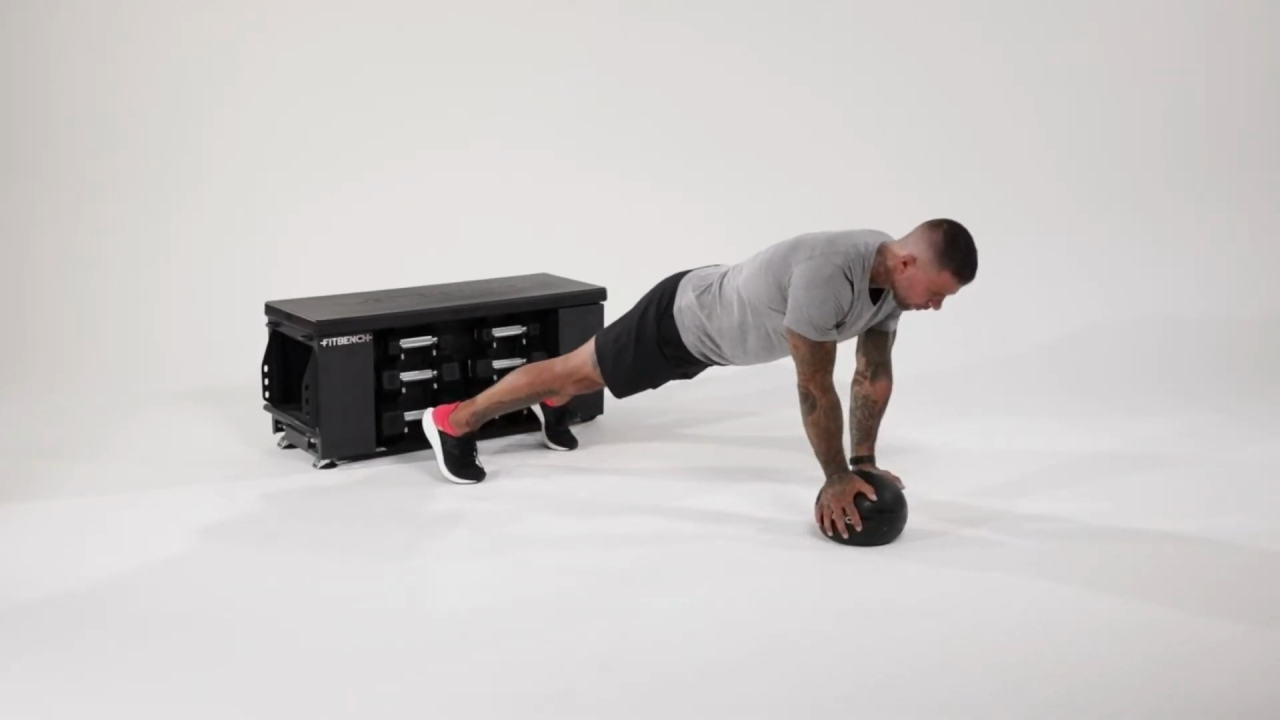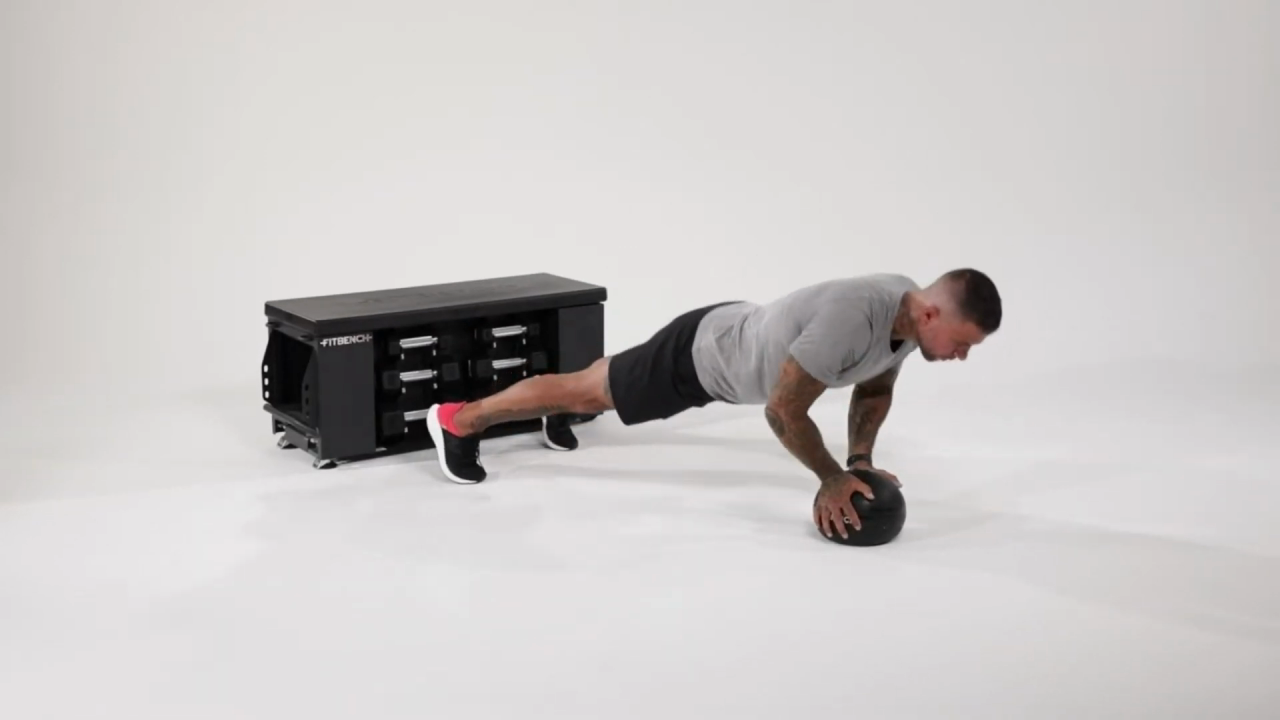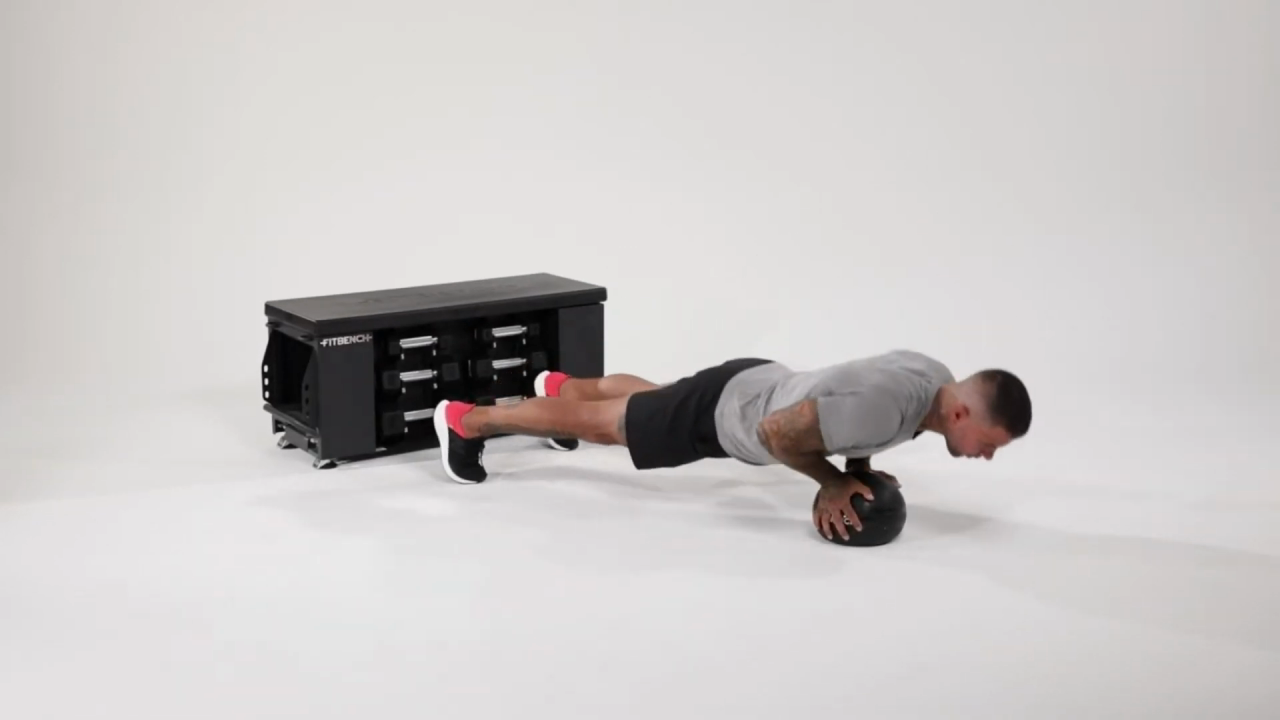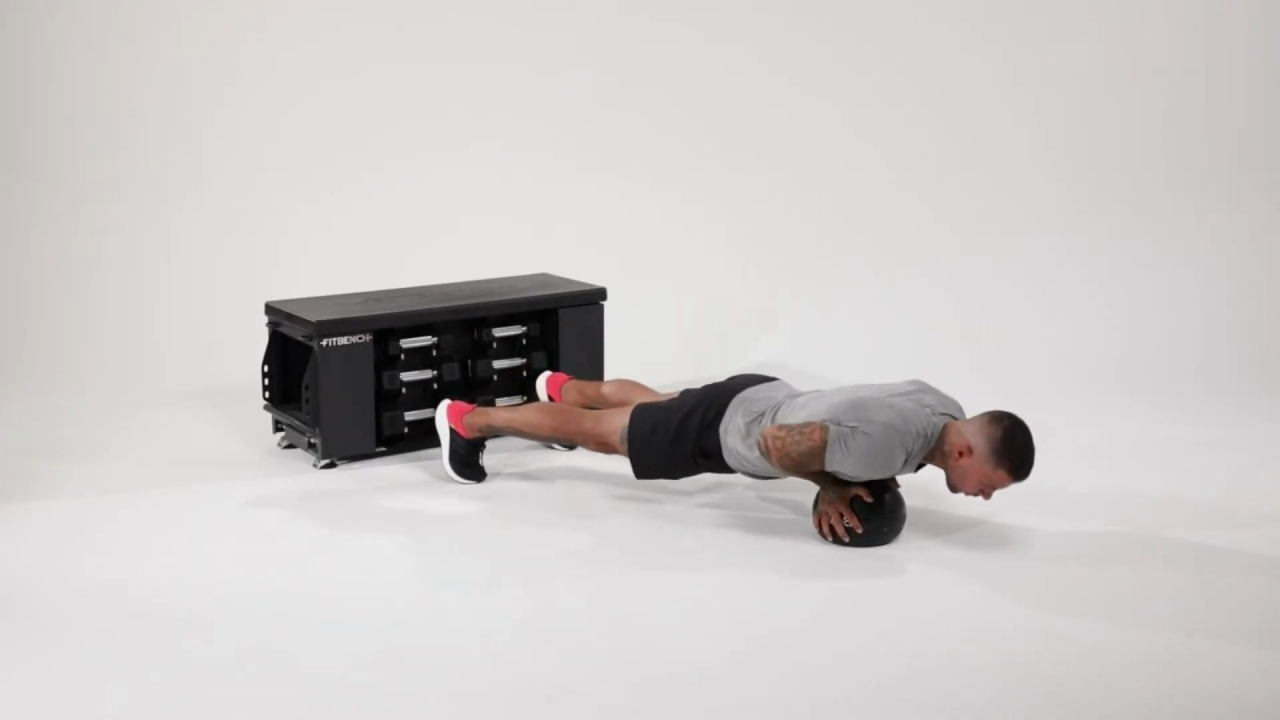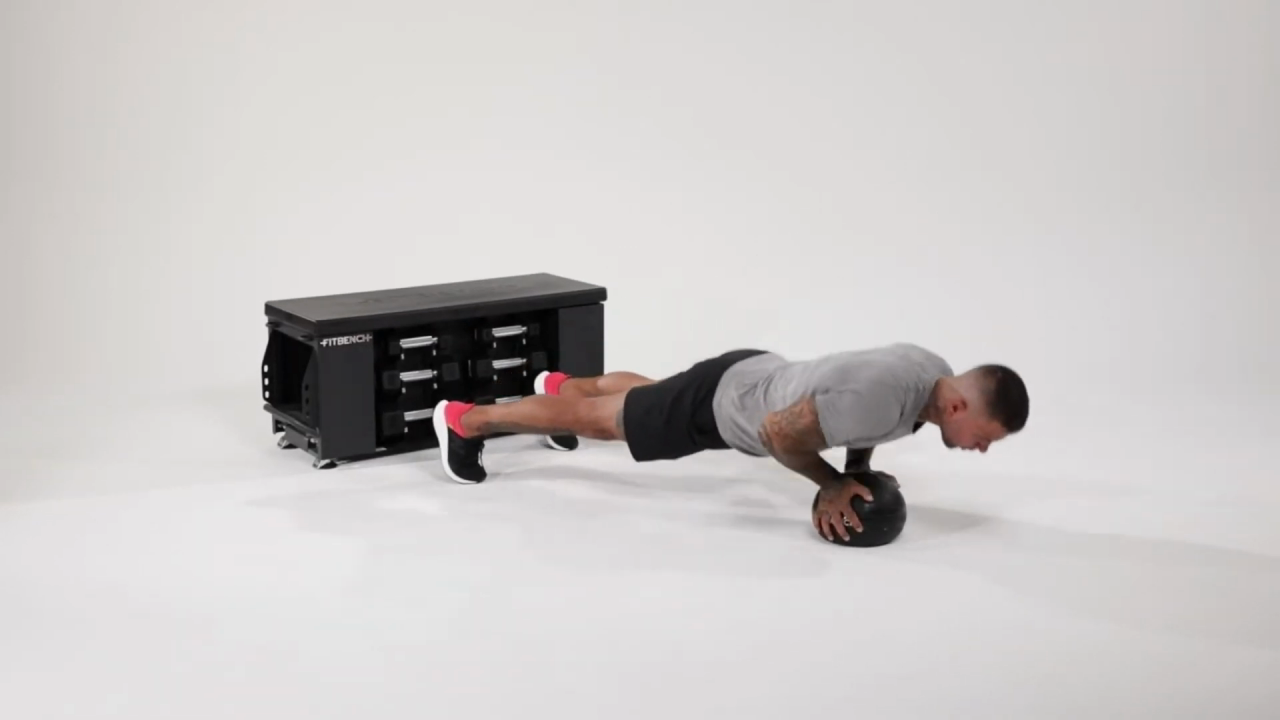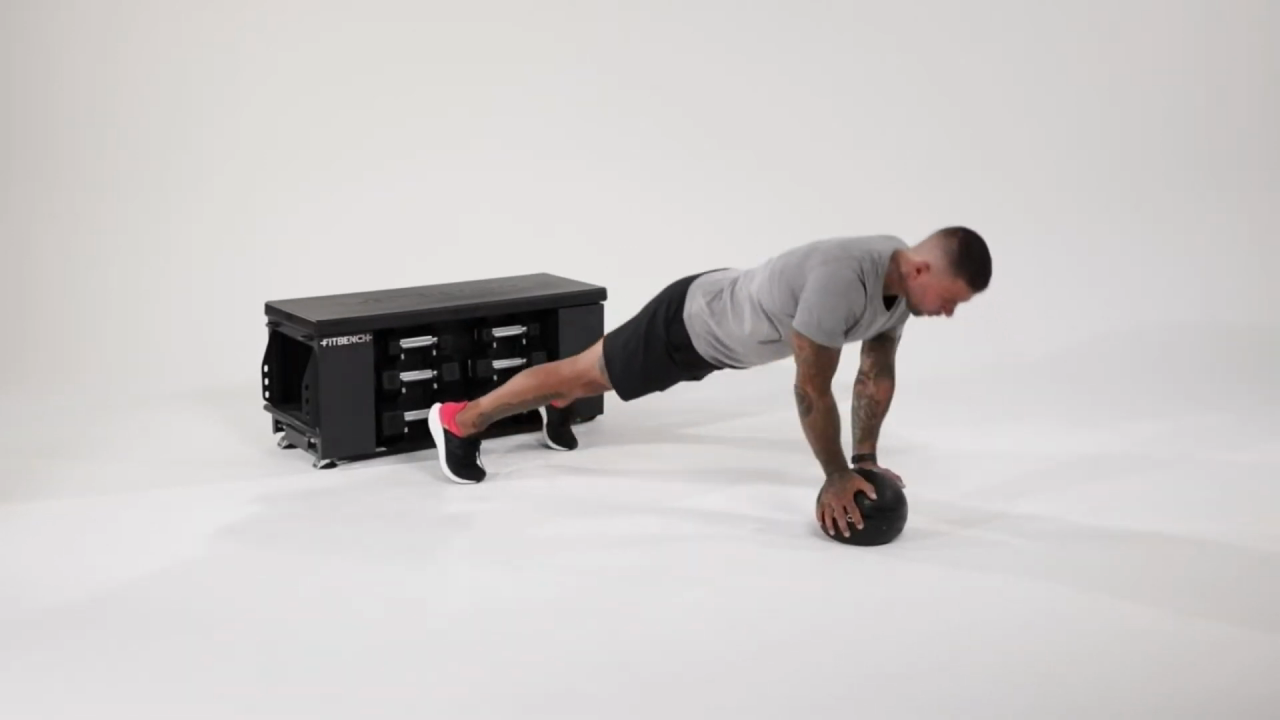
dt=0.4s
person 1, frame 1
left shoulder: (892, 276)
right shoulder: (828, 275)
left elbow: (874, 372)
right elbow: (815, 389)
left wrist: (865, 460)
right wrist: (837, 480)
left hip: (713, 326)
right hip: (683, 317)
left knee: (597, 370)
right knee: (579, 370)
left ankle: (552, 404)
right ankle: (453, 422)
person 1, frame 2
left shoulder: (908, 311)
right shoulder: (851, 319)
left elbow: (876, 383)
right elbow: (781, 409)
left wrist: (861, 460)
right wrist: (832, 479)
left hip: (735, 340)
right hip: (700, 353)
left knee: (618, 378)
right knee: (593, 392)
left ankle: (555, 391)
right ankle: (458, 420)
person 1, frame 3
left shoulder: (935, 380)
right shoulder: (884, 412)
right elbow: (775, 431)
left wrist: (860, 464)
right wrist: (832, 482)
left hip: (757, 382)
right hip: (721, 414)
left knee: (644, 396)
right knee: (601, 424)
left ankle: (560, 384)
right ankle: (464, 420)
person 1, frame 4
left shoulder: (945, 412)
right shoulder: (887, 447)
right elbow: (777, 444)
left wrist: (856, 470)
right wrist: (832, 485)
left hip: (759, 398)
right hip: (724, 431)
left knee: (651, 401)
right knee: (601, 433)
left ankle: (562, 387)
right ankle: (466, 419)
person 1, frame 5
left shoulder: (933, 376)
right shoulder: (878, 399)
right elbow: (775, 433)
left wrist: (858, 469)
right wrist: (833, 486)
left hip: (752, 377)
right hip: (720, 404)
left knee: (640, 392)
right knee: (600, 421)
left ankle: (560, 383)
right ankle: (463, 420)
person 1, frame 6
left shoulder: (900, 280)
right shoulder: (841, 280)
left elbow: (878, 374)
right elbow: (809, 389)
left wrist: (866, 461)
right wrist: (836, 480)
left hip: (723, 328)
right hip: (691, 321)
left knee: (604, 371)
right knee: (587, 372)
left ankle: (556, 408)
right ankle: (459, 421)
